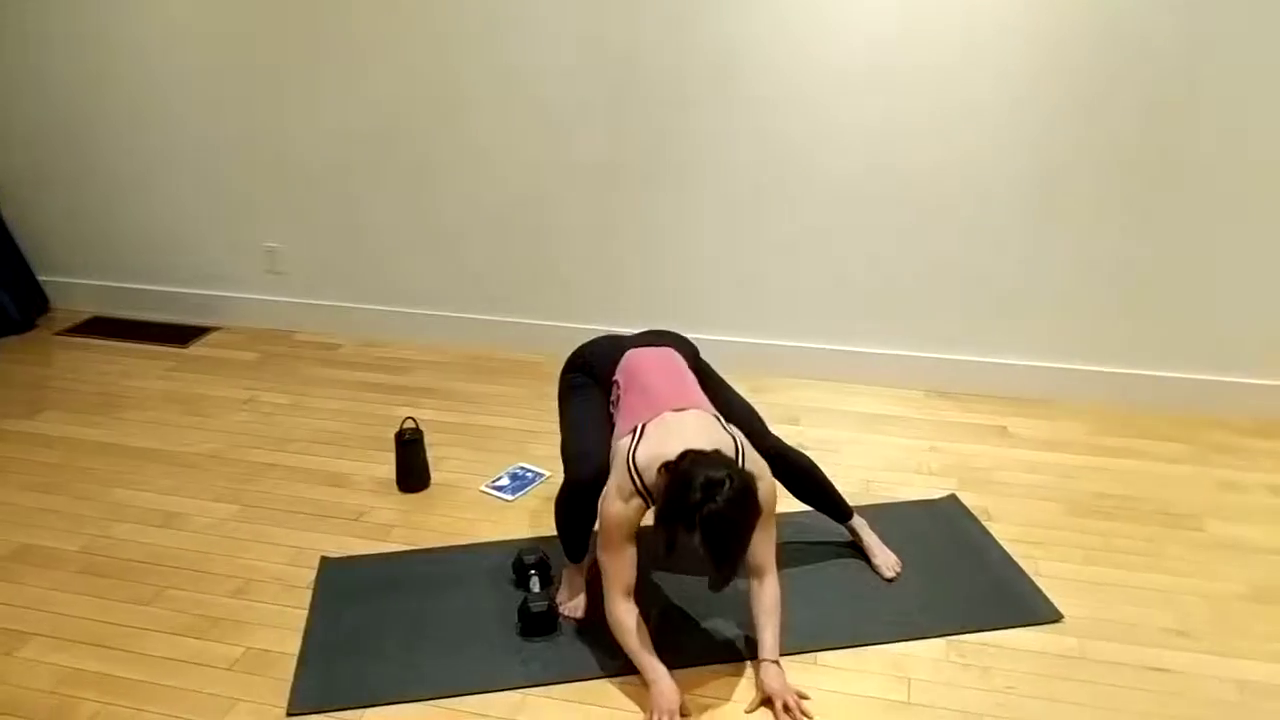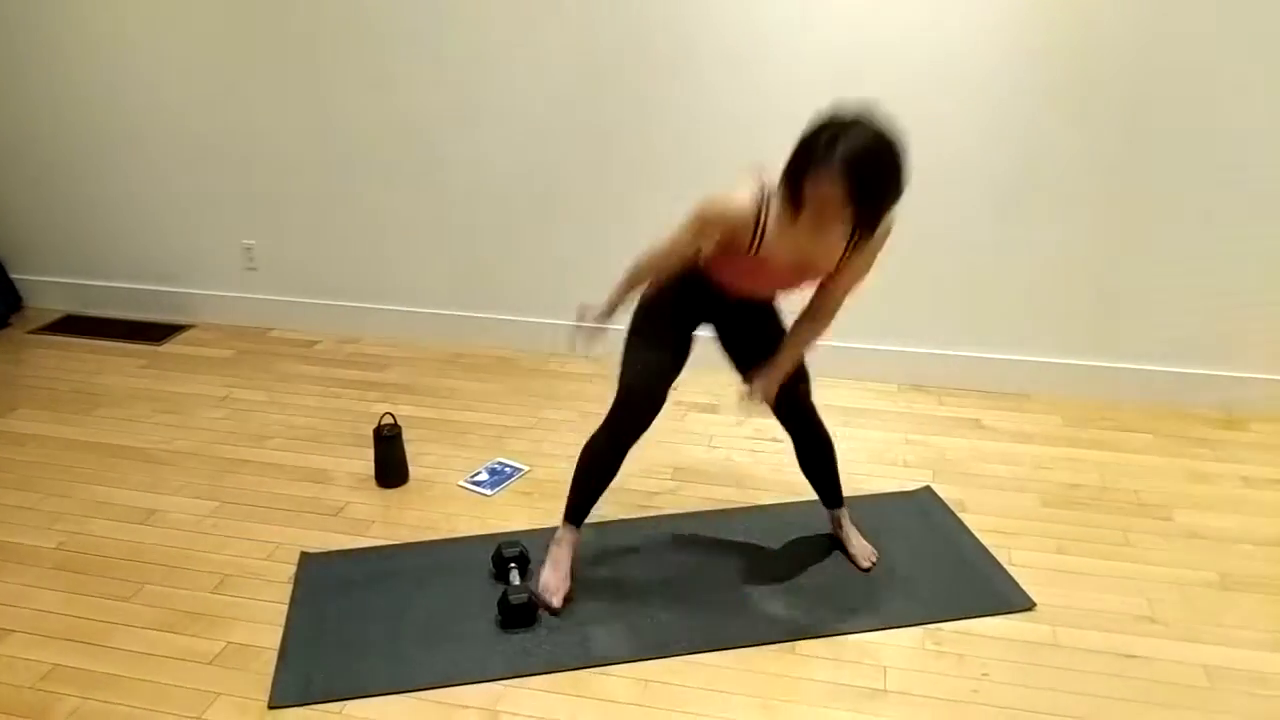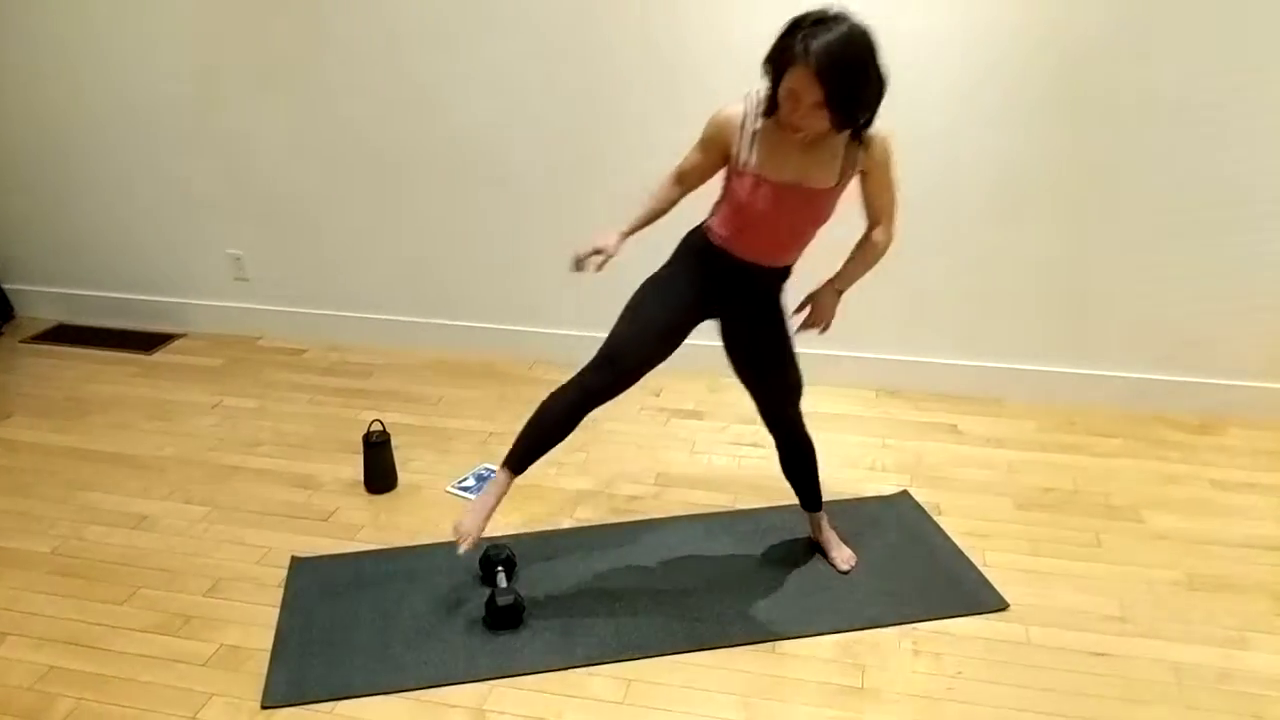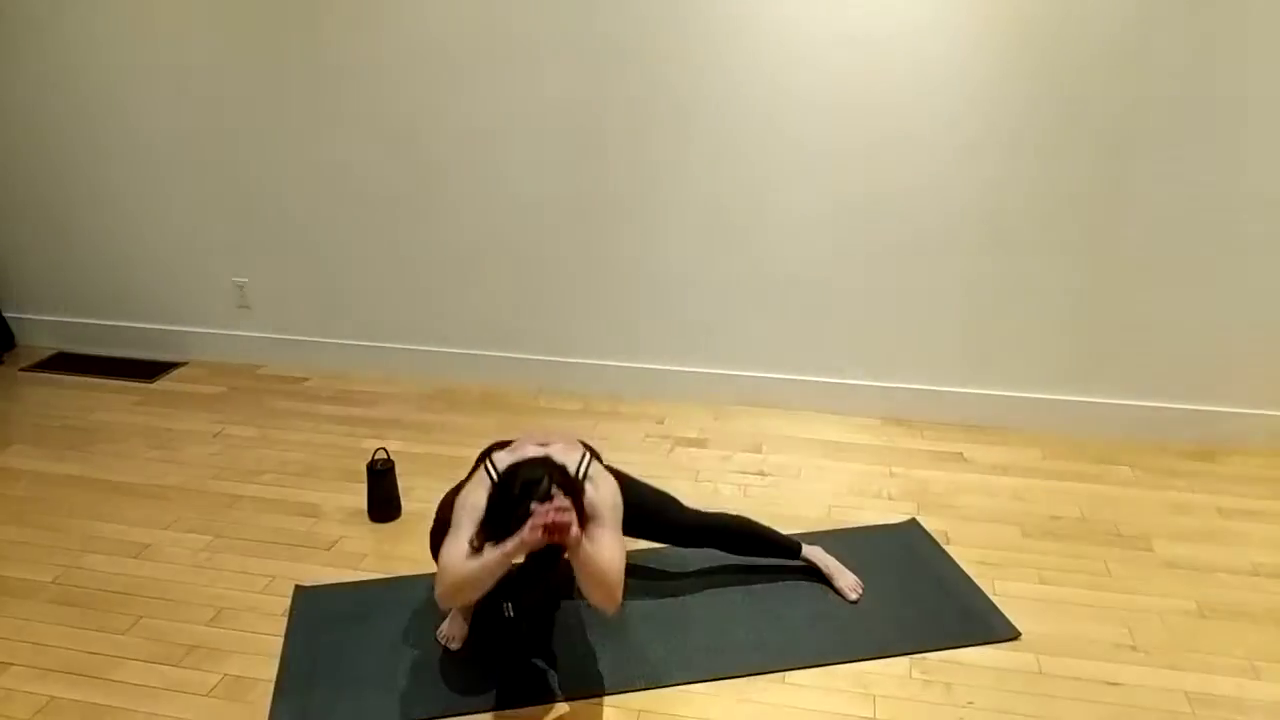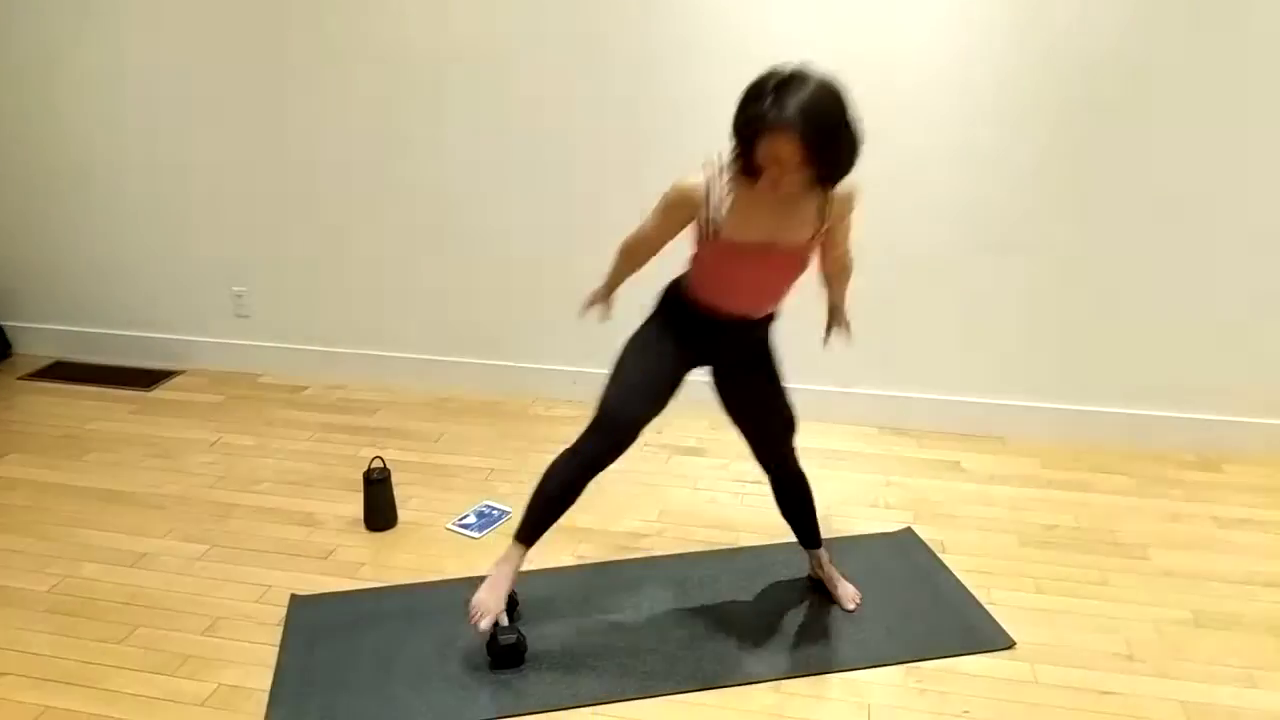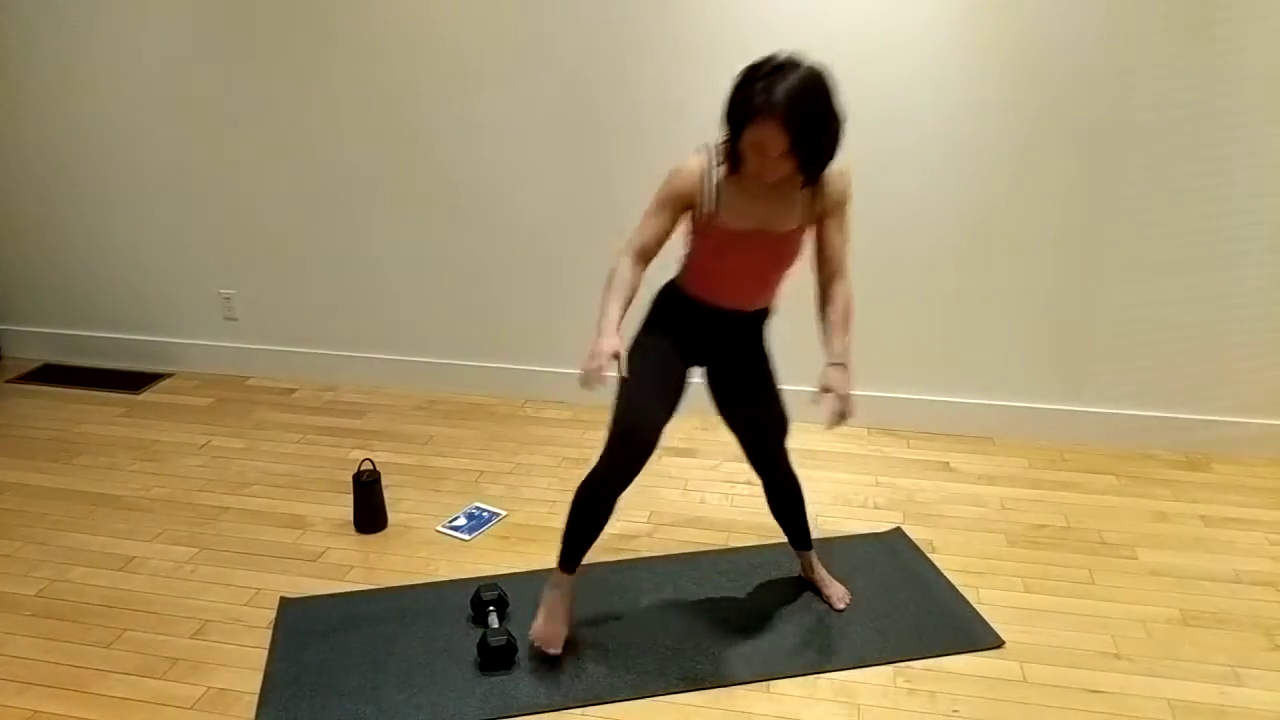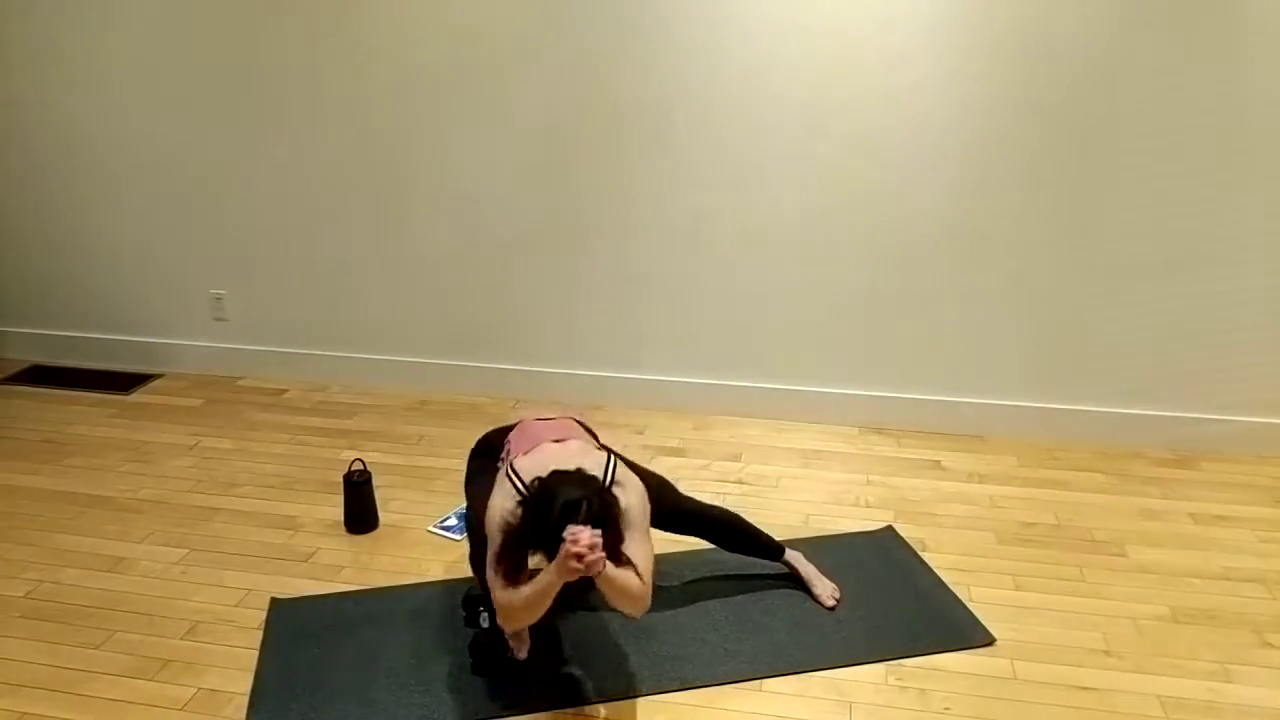
dt=0.7s
person 1, frame 1
left shoulder: (754, 476)
right shoulder: (627, 487)
left elbow: (763, 575)
right elbow: (618, 600)
left wrist: (770, 665)
right wrist: (659, 681)
left hip: (675, 353)
right hip: (597, 367)
right knee: (584, 478)
left ankle: (858, 528)
right ankle: (575, 567)
person 1, frame 2
left shoulder: (870, 230)
right shoulder: (743, 208)
left elbow: (827, 302)
right elbow: (665, 256)
left wrist: (779, 368)
right wrist: (609, 307)
left hip: (752, 306)
right hip: (688, 291)
left knee: (799, 413)
right knee: (630, 417)
left ankle: (839, 519)
right ankle: (565, 540)
person 1, frame 3
left shoulder: (866, 147)
right shoulder: (736, 123)
left elbow: (881, 229)
right elbow: (682, 179)
left wrist: (836, 288)
right wrist: (623, 233)
left hip: (760, 293)
right hip: (697, 268)
left knee: (784, 415)
right knee: (603, 377)
left ankle: (819, 523)
right ankle: (498, 486)
person 1, frame 4
left shoulder: (597, 491)
right shoulder: (483, 491)
left elbow: (610, 599)
right elbow: (446, 592)
left wrist: (577, 542)
right wrist: (513, 546)
left hip: (577, 474)
right hip: (509, 477)
left knee: (692, 525)
right knee: (445, 538)
left ankle: (812, 555)
right ankle: (467, 612)
person 1, frame 5
left shoulder: (834, 198)
right shoulder: (700, 191)
left elbow: (835, 260)
right elbow: (642, 243)
left wrist: (837, 306)
right wrist: (607, 287)
left hip: (750, 340)
right hip: (681, 326)
left knee: (779, 459)
right knee: (601, 443)
left ankle: (819, 564)
right ankle: (509, 561)
person 1, frame 6
left shoulder: (827, 191)
right shoulder: (697, 175)
left elbow: (835, 280)
right elbow: (632, 257)
left wrist: (838, 362)
right wrist: (608, 328)
left hip: (740, 336)
right hip: (675, 324)
left knee: (773, 461)
right knee: (620, 462)
left ankle: (809, 563)
right ankle: (561, 586)
person 1, frame 7
left shoulder: (625, 492)
right shoulder: (508, 503)
left elbow: (639, 600)
right elbow: (507, 616)
left wrist: (600, 567)
right wrist: (559, 568)
left hip: (577, 438)
right hip: (497, 451)
left knee: (685, 511)
right knee: (488, 560)
left ankle: (793, 560)
